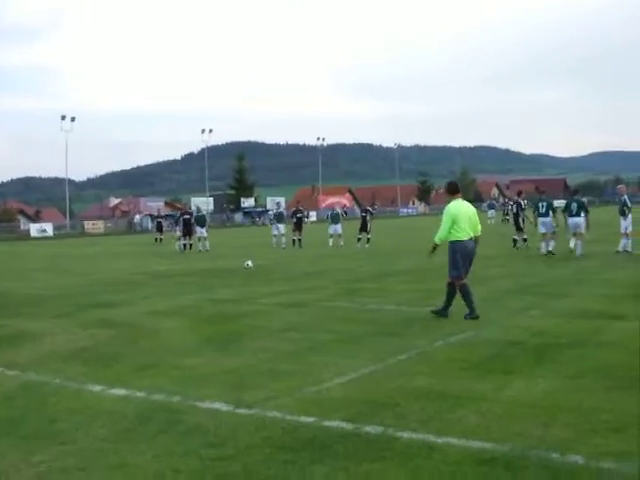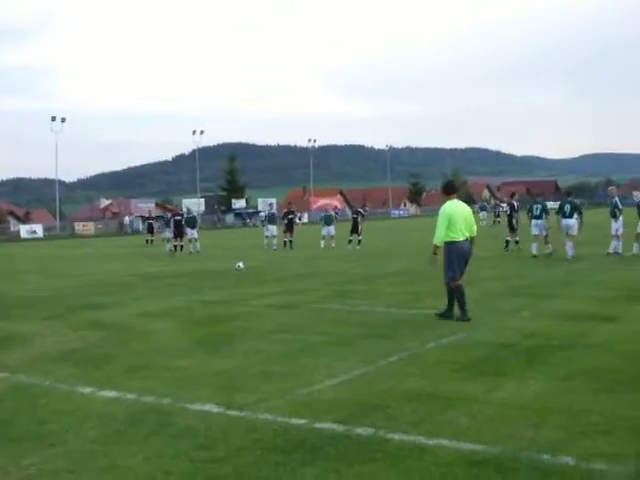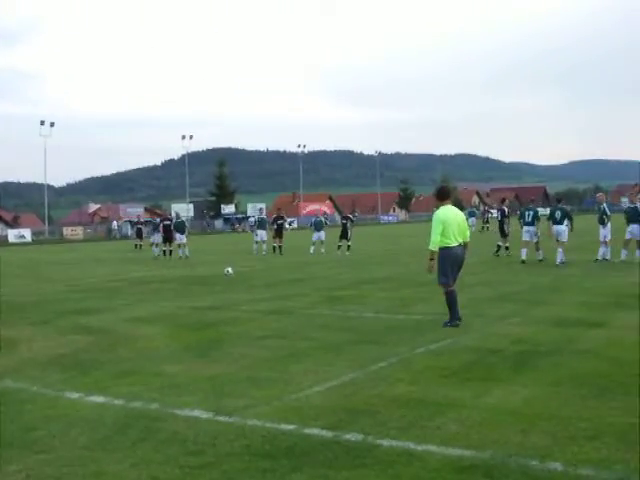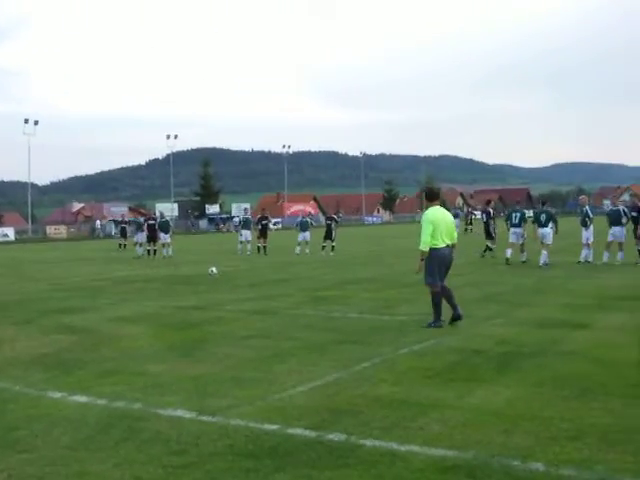
dt=0.1s
person 1, frame 1
left shoulder: (450, 208)
right shoulder: (470, 207)
left elbow: (442, 233)
right elbow: (477, 230)
left wrist: (433, 249)
right wrist: (474, 246)
left hip: (458, 245)
right hip: (470, 244)
left knee: (459, 279)
right knee: (453, 278)
left ankle: (472, 311)
right ankle: (445, 308)
person 1, frame 2
left shoulder: (445, 209)
right shoulder: (466, 207)
left elbow: (440, 234)
right elbow: (473, 230)
left wrist: (434, 252)
right wrist: (470, 246)
left hip: (453, 246)
right hip: (465, 245)
left knee: (454, 281)
right knee: (452, 279)
left ankle: (464, 313)
right ankle: (449, 311)
person 1, frame 3
left shoulder: (439, 214)
right shoulder: (459, 213)
left elbow: (435, 240)
right elbow: (466, 236)
left wrist: (431, 259)
right wrist: (464, 252)
left hip: (447, 251)
right hip: (459, 250)
left knee: (447, 286)
right knee: (449, 284)
left ankle: (454, 319)
right ankle: (456, 314)
person 1, frame 4
left shoulder: (428, 215)
right shoulder: (447, 214)
left elbow: (425, 240)
right elbow: (454, 237)
left wrist: (422, 259)
right wrist: (450, 253)
left hip: (435, 252)
right hip: (447, 251)
left knee: (434, 286)
right knee: (441, 285)
left ankle: (437, 320)
right ankle: (456, 311)
